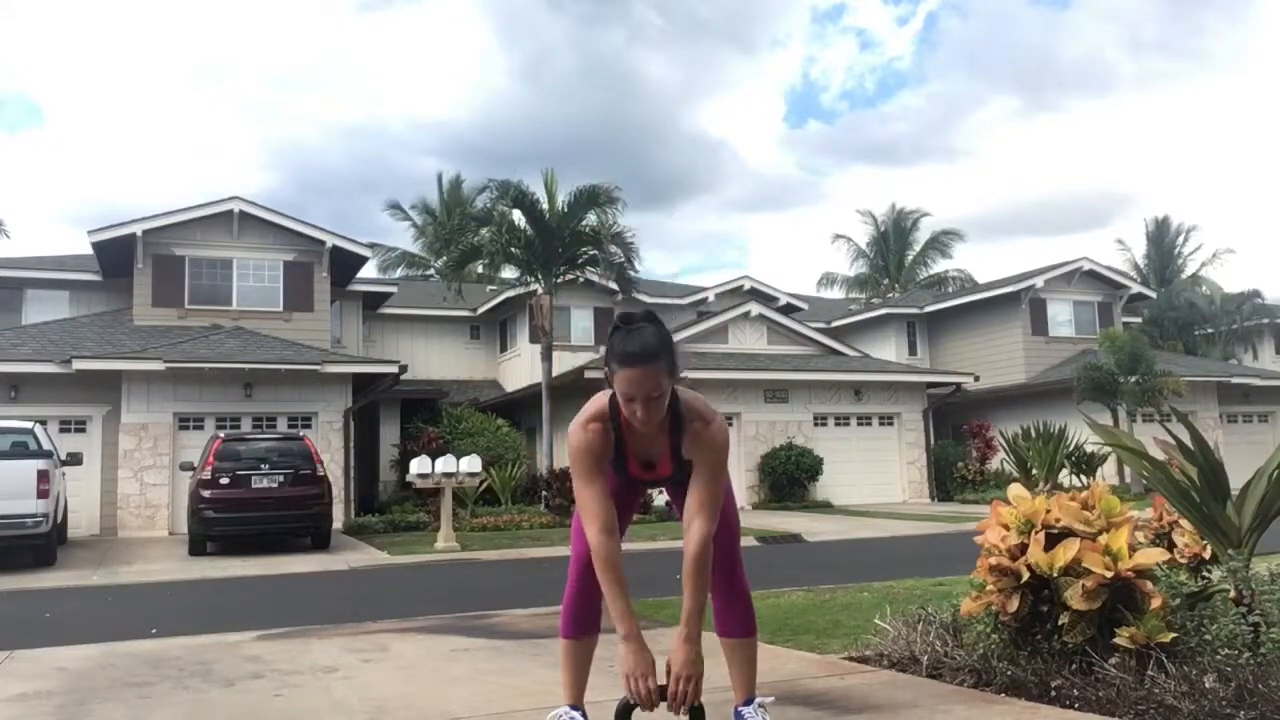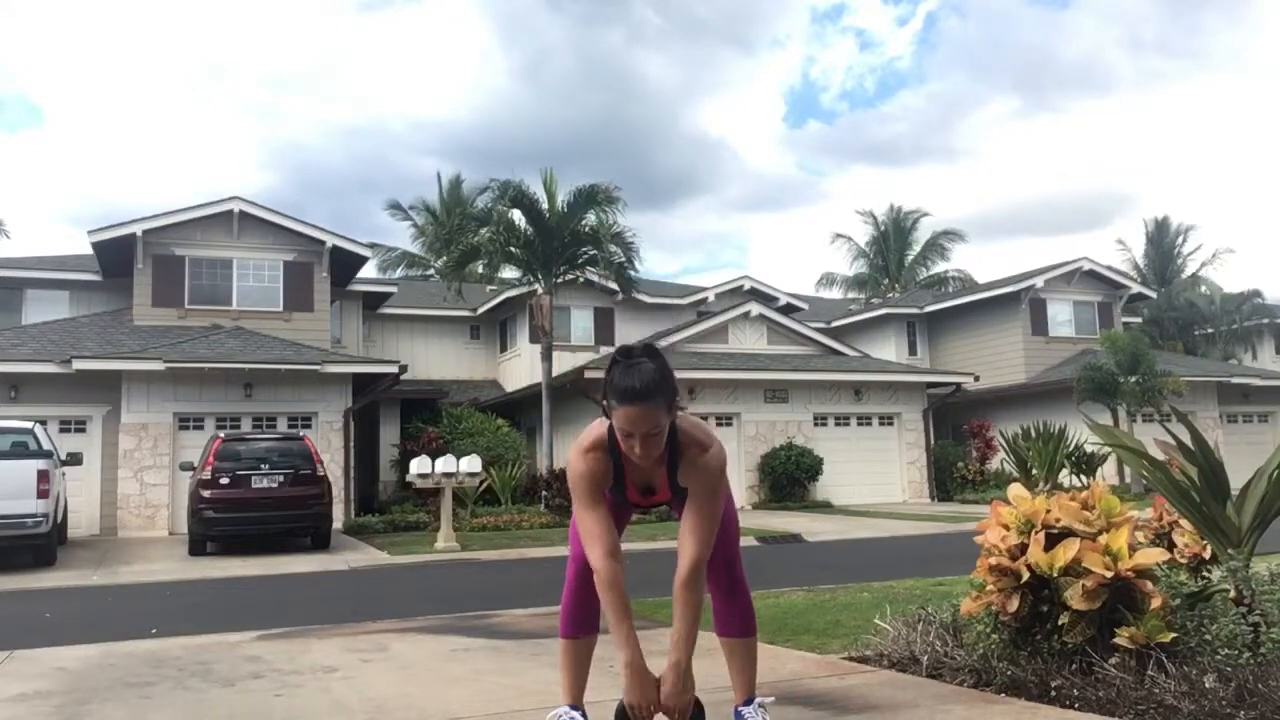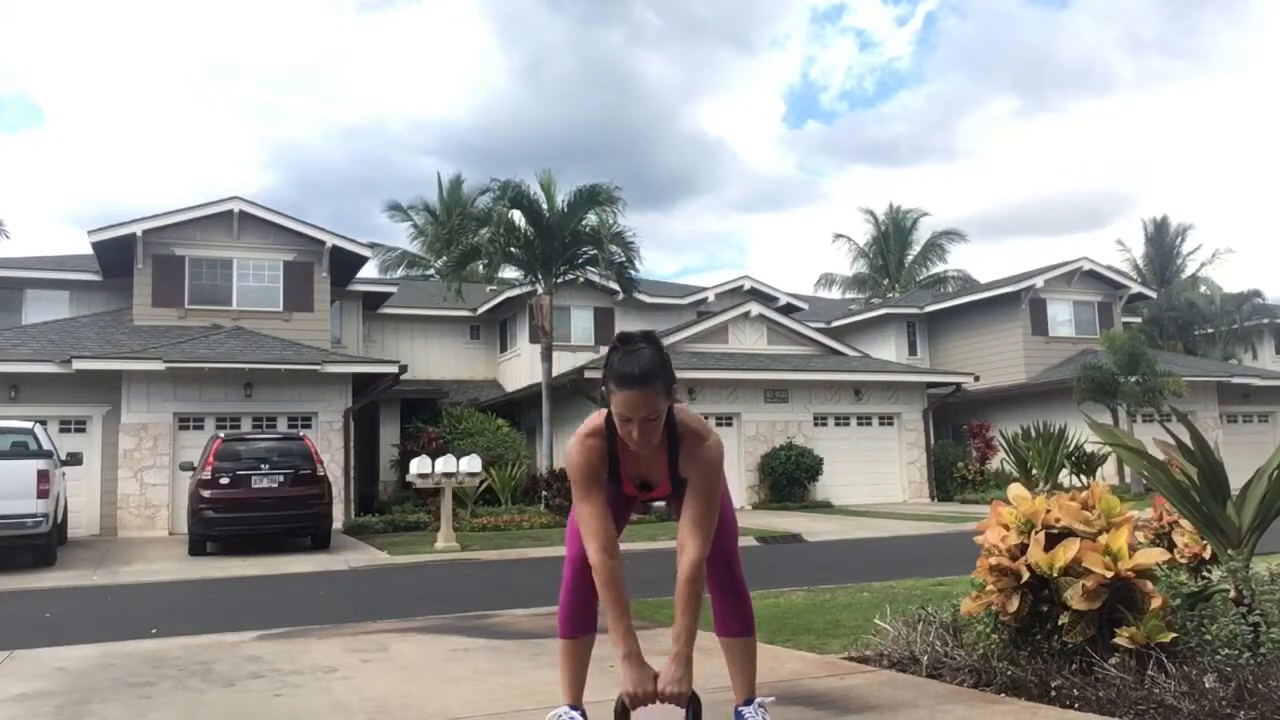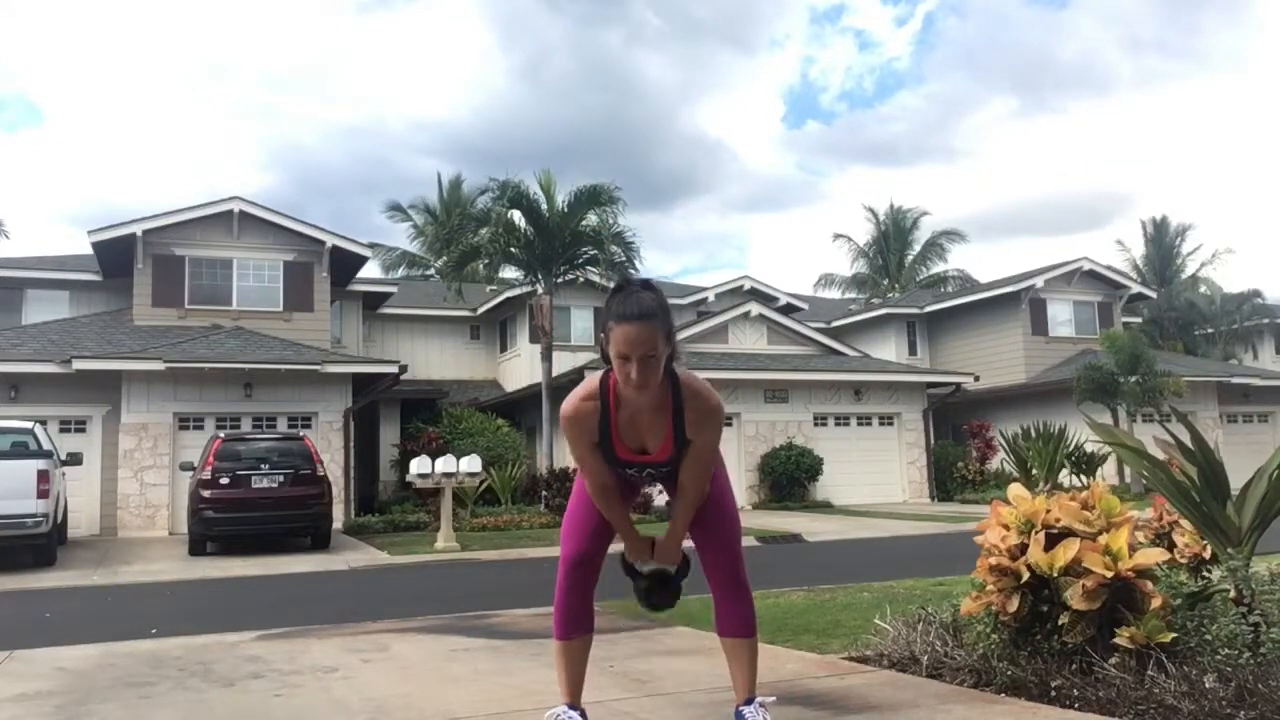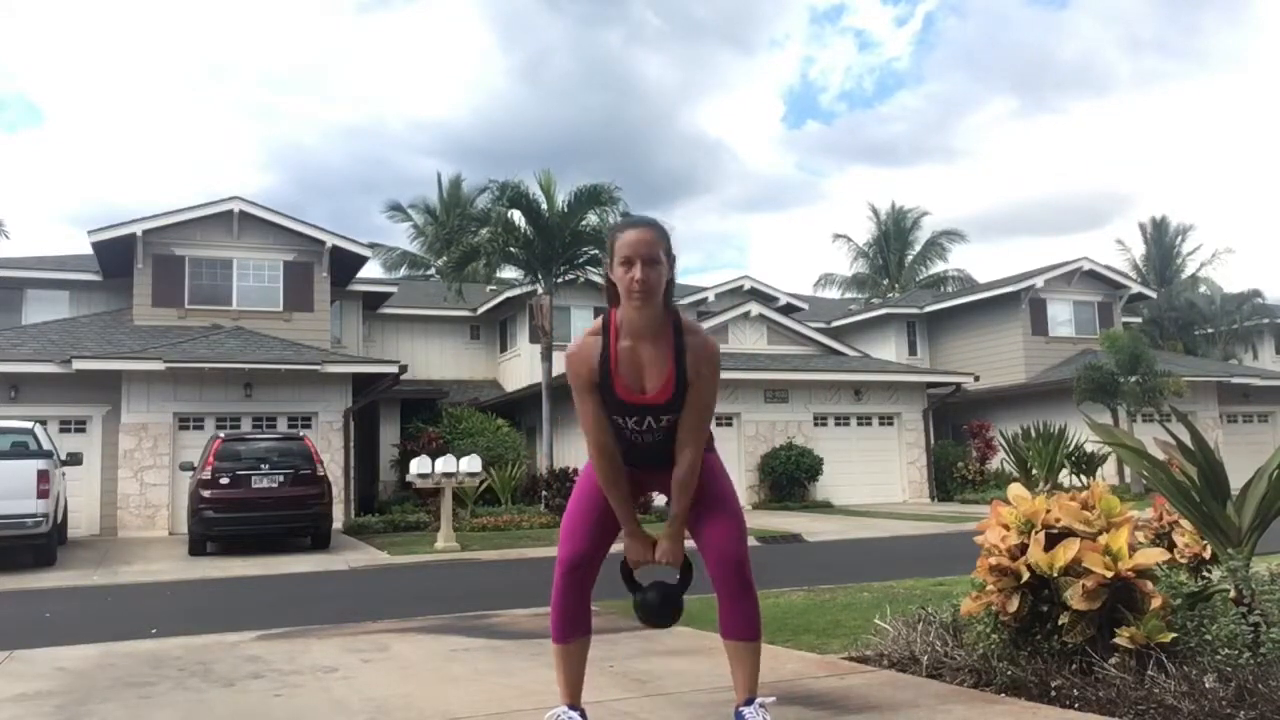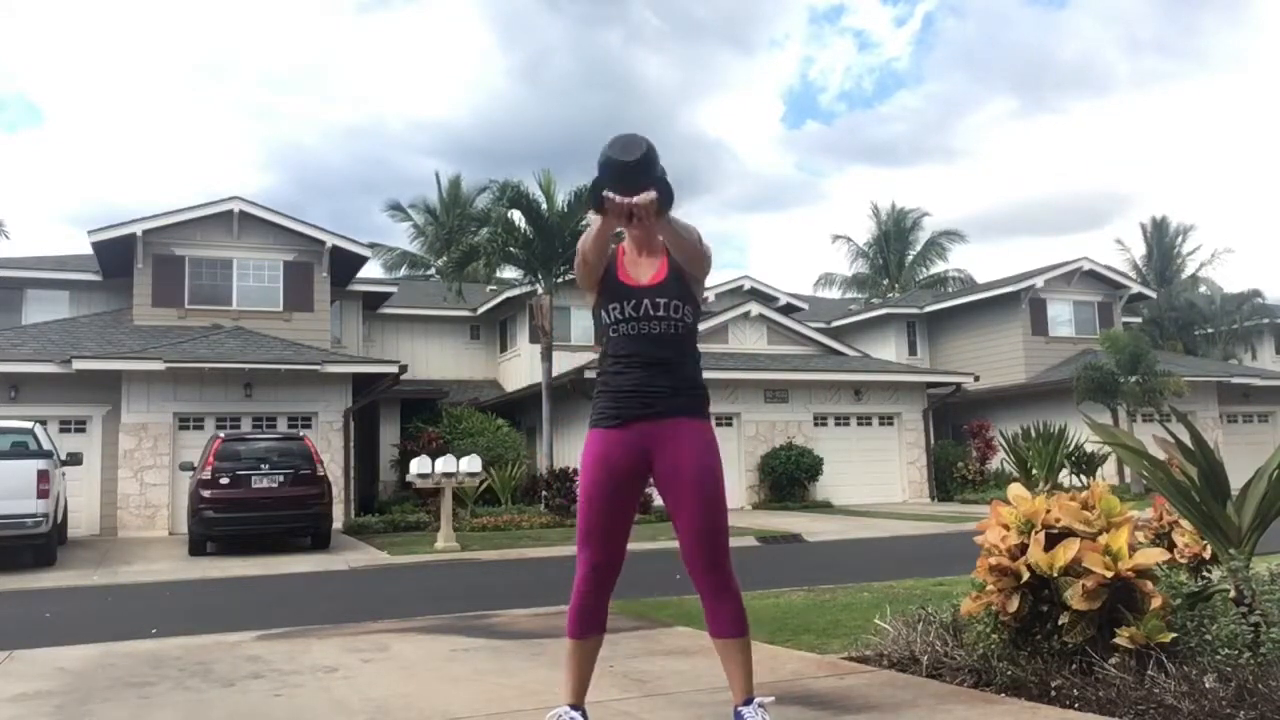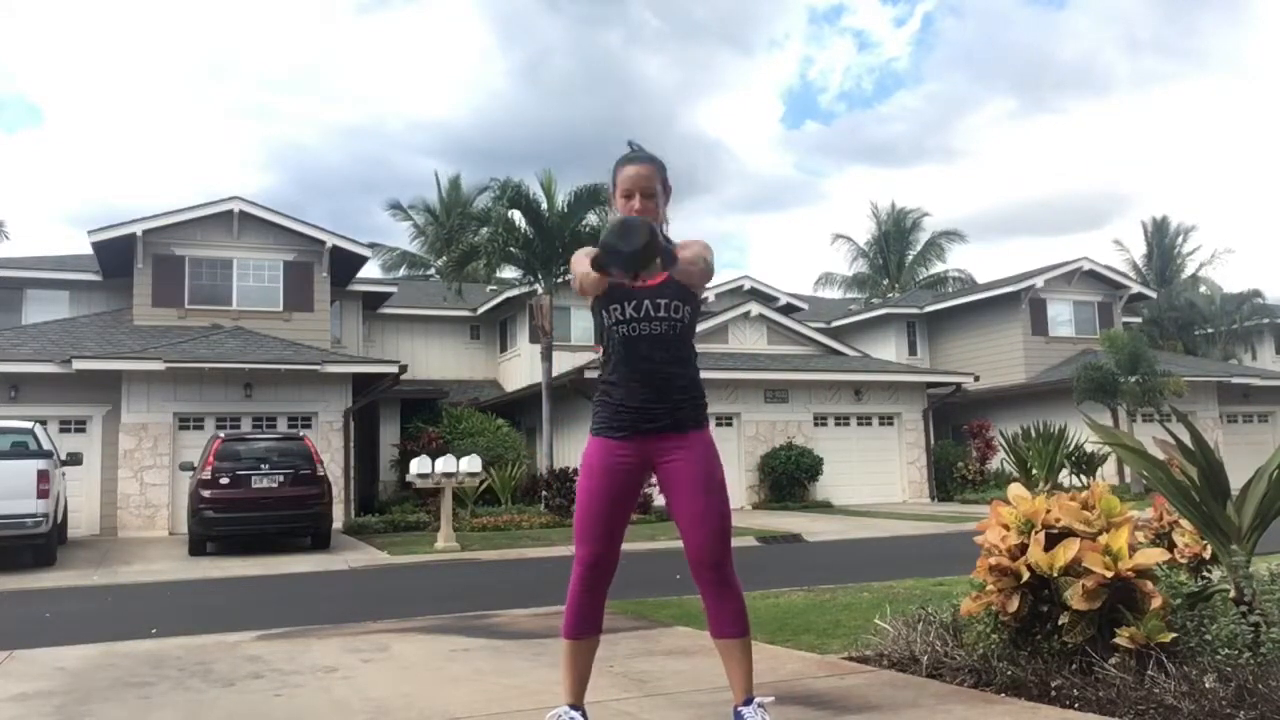
dt=0.4s
person 1, frame 1
left shoulder: (706, 428)
right shoulder: (588, 429)
left elbow: (699, 539)
right elbow: (601, 539)
left wrist: (689, 641)
right wrist: (629, 640)
left hip: (688, 470)
right hip: (617, 473)
left knee: (726, 566)
right knee: (585, 566)
person 1, frame 2
left shoulder: (704, 453)
right shoulder: (587, 456)
left elbow: (690, 569)
right elbow: (605, 565)
left wrist: (679, 667)
right wrist: (633, 667)
left hip: (688, 481)
right hip: (613, 484)
left knee: (725, 569)
right knee: (582, 570)
person 1, frame 3
left shoulder: (701, 444)
right shoulder: (585, 447)
left elbow: (692, 554)
right elbow: (602, 555)
left wrist: (681, 659)
right wrist: (629, 660)
left hip: (685, 480)
right hip: (613, 484)
left knee: (724, 567)
right knee: (579, 569)
person 1, frame 4
left shoulder: (703, 403)
right shoulder: (579, 408)
left elbow: (690, 487)
right elbow: (601, 484)
left wrist: (671, 543)
right wrist: (630, 541)
left hip: (687, 465)
right hip: (613, 471)
left knee: (728, 569)
right knee: (574, 564)
person 1, frame 5
left shoulder: (699, 346)
right shoulder: (585, 351)
left elbow: (692, 446)
right elbow: (600, 446)
left wrist: (674, 532)
right wrist: (631, 530)
left hip: (687, 462)
right hip: (618, 465)
left knee: (734, 564)
right knee: (570, 565)
person 1, frame 6
left shoulder: (688, 262)
right shoulder: (599, 266)
left elbow: (692, 244)
right elbow: (587, 252)
left wrist: (658, 213)
right wrist: (608, 215)
left hip: (682, 422)
right hip: (614, 425)
left knee: (710, 565)
right knee: (595, 567)
person 1, frame 7
left shoulder: (691, 254)
right shoulder: (593, 260)
left elbow: (694, 267)
right elbow: (584, 279)
left wrist: (660, 256)
left hip: (683, 433)
right hip: (614, 433)
left knee: (713, 566)
right knee: (590, 567)
